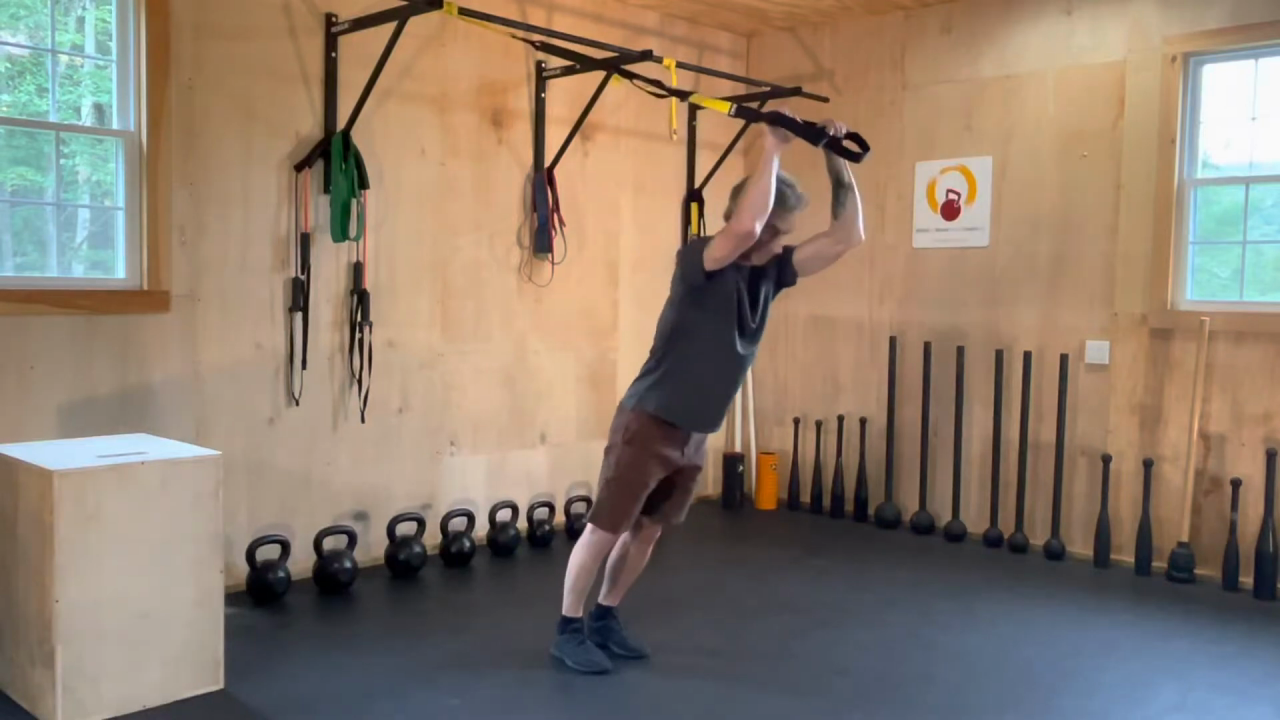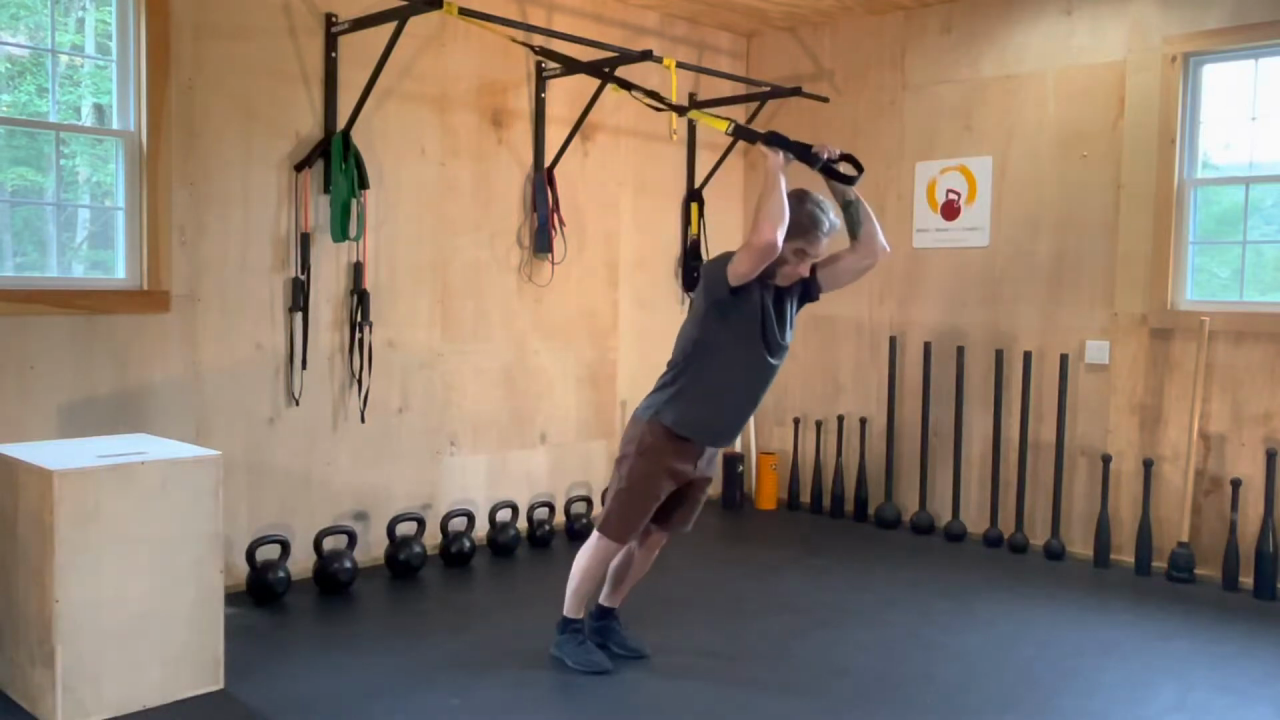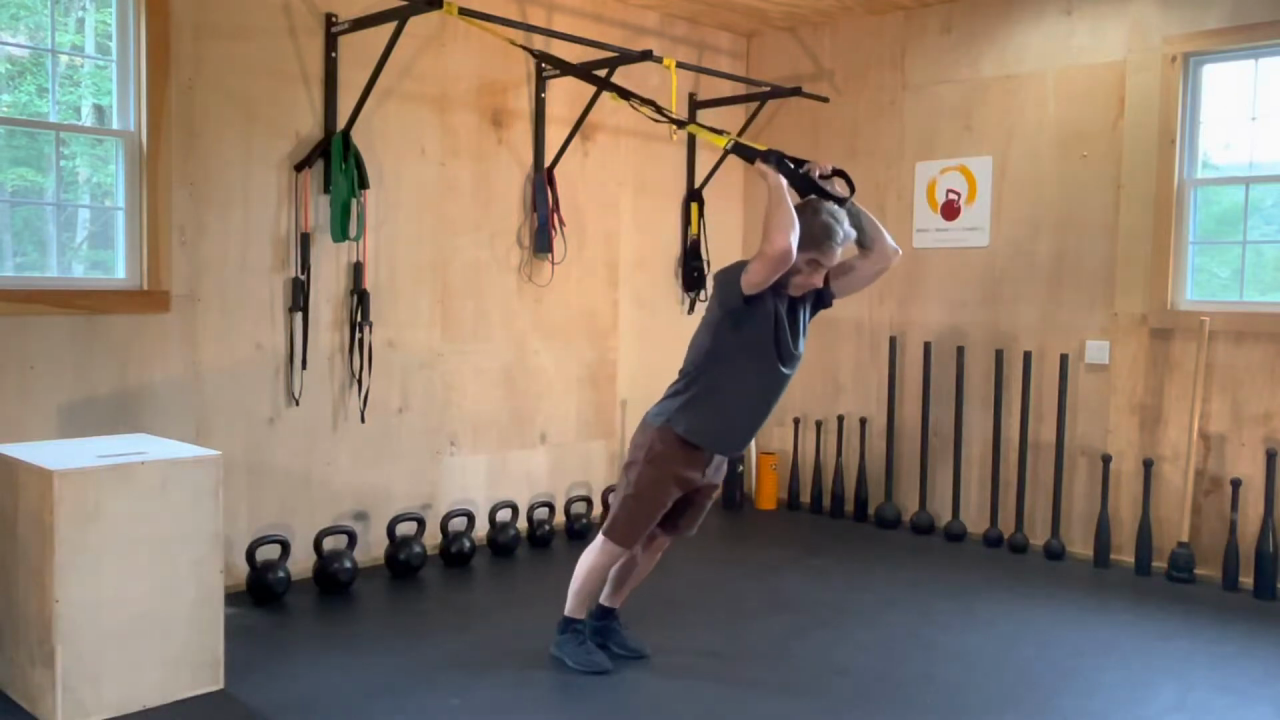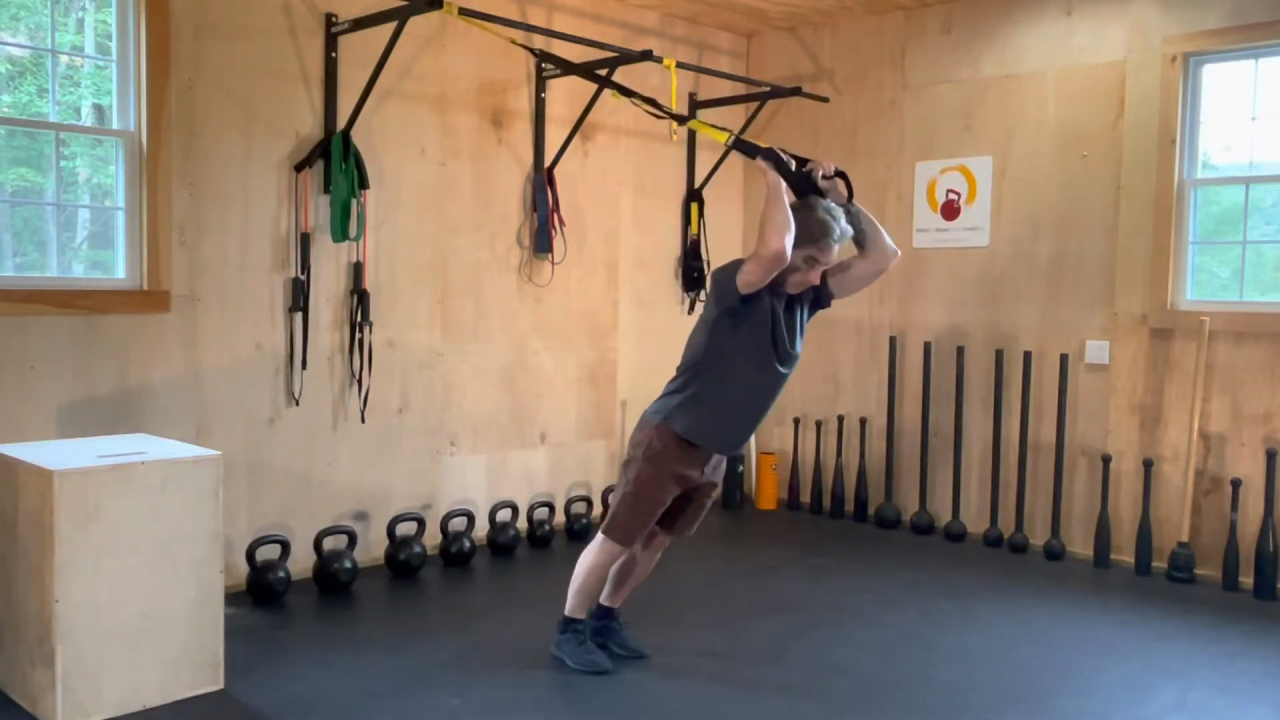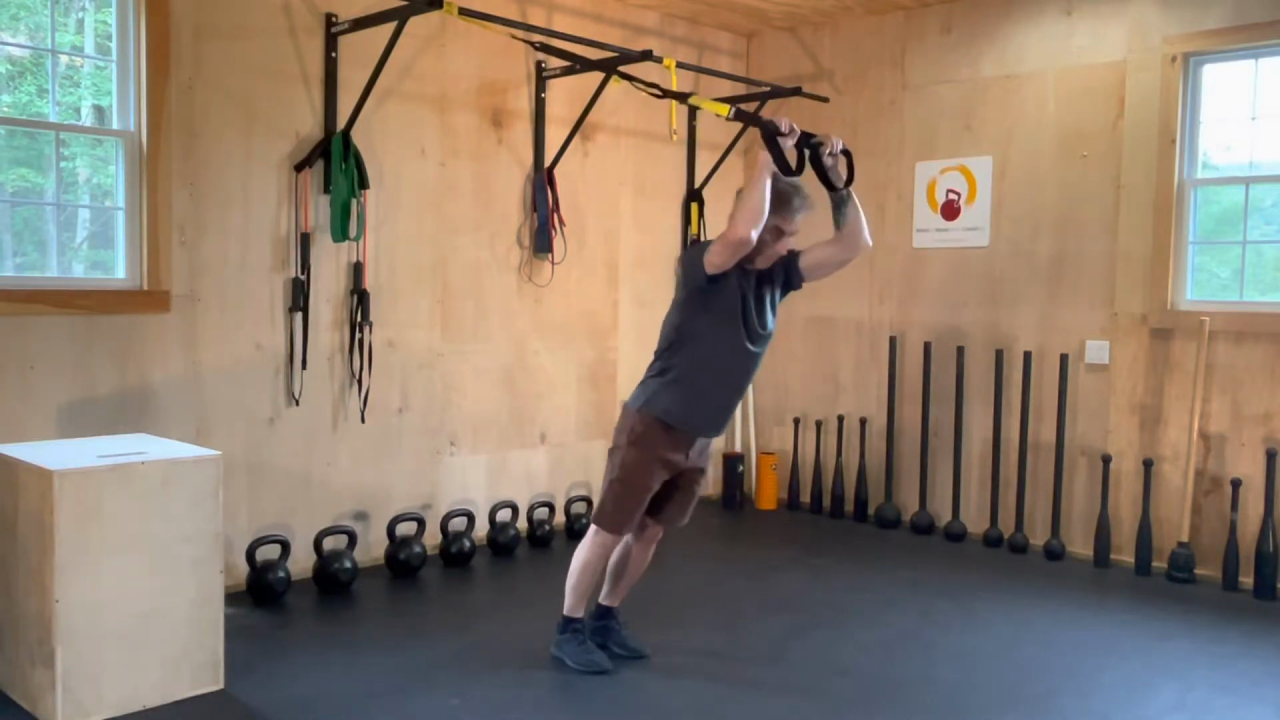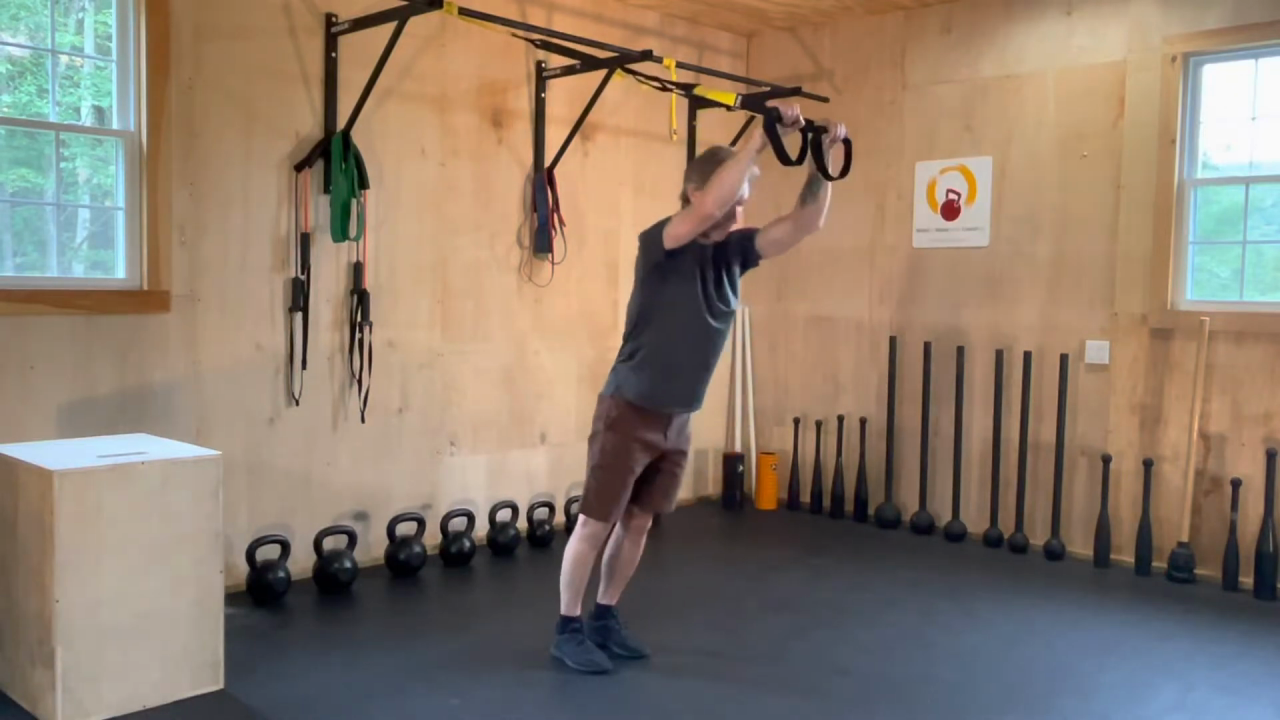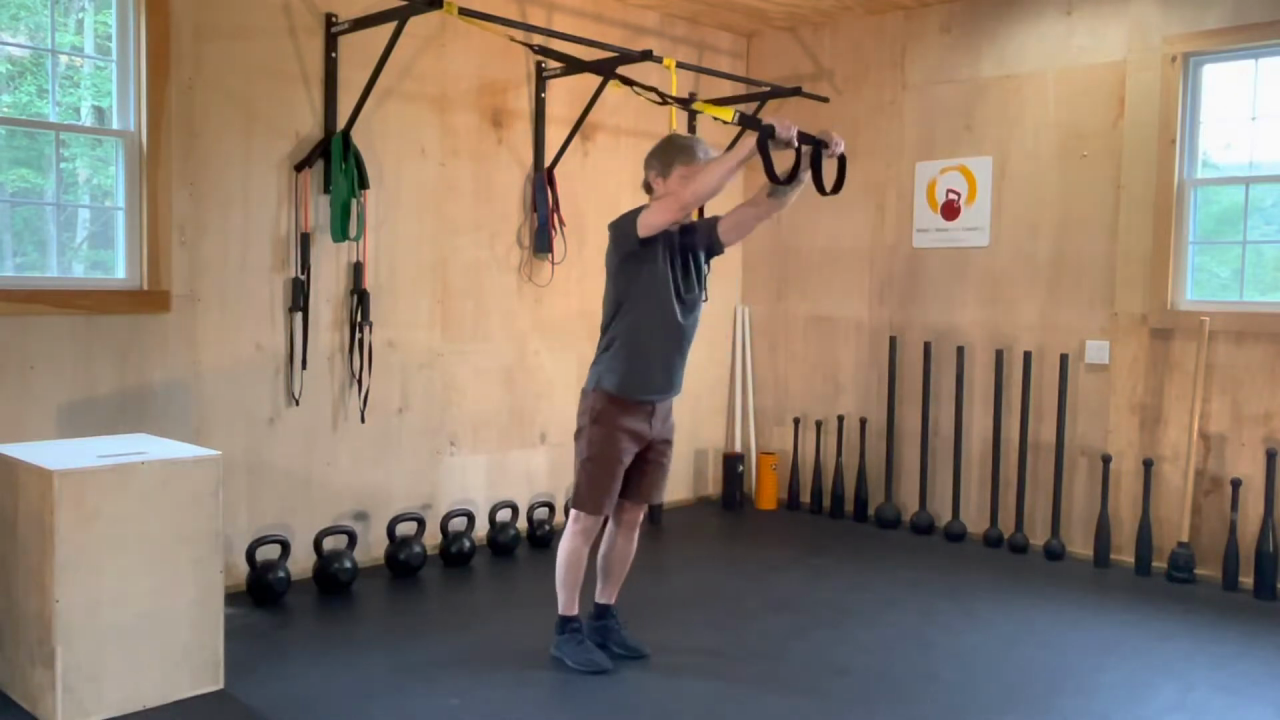
dt=0.3s
person 1, frame 1
left shoulder: (771, 270)
right shoulder: (700, 260)
left elbow: (846, 235)
right elbow: (743, 228)
left wrist: (837, 162)
right wrist: (772, 151)
left hip: (694, 435)
right hip: (647, 424)
left knee: (646, 531)
right knee: (605, 530)
left ankle: (604, 620)
right ankle: (568, 630)
person 1, frame 2
left shoulder: (794, 286)
right shoulder: (723, 276)
left elbow: (871, 250)
right elbow: (763, 241)
left wrist: (840, 184)
right wrist: (775, 169)
left hip: (706, 447)
right hip: (661, 436)
left knee: (652, 539)
right knee: (612, 537)
left ankle: (604, 620)
right ankle: (569, 630)
person 1, frame 3
left shoulder: (807, 295)
right shoulder: (739, 286)
left elbow: (884, 254)
right elbow: (779, 249)
left wrist: (836, 198)
right wrist: (776, 183)
left hip: (714, 455)
right hip: (669, 442)
left knee: (654, 542)
right knee: (616, 541)
left ankle: (604, 621)
right ankle: (569, 631)
person 1, frame 4
left shoulder: (806, 294)
right shoulder: (734, 283)
left elbow: (882, 254)
right elbow: (771, 250)
left wrist: (836, 195)
right wrist: (774, 180)
left hip: (712, 453)
right hip: (668, 440)
left knee: (654, 542)
right knee: (616, 540)
left ankle: (605, 620)
right ankle: (570, 631)
person 1, frame 5
left shoulder: (776, 274)
right shoulder: (703, 265)
left elbow: (853, 244)
right elbow: (740, 236)
left wrist: (834, 174)
right wrist: (767, 158)
left hip: (699, 438)
right hip: (651, 427)
left knee: (647, 533)
right knee: (607, 532)
left ankle: (604, 620)
right ankle: (568, 630)
person 1, frame 6
left shoulder: (733, 251)
right shoulder: (661, 244)
left elbow: (805, 221)
right elbow: (708, 207)
left wrist: (822, 158)
right wrist: (761, 139)
left hip: (676, 419)
right hip: (628, 412)
left knee: (637, 524)
right knee: (595, 525)
left ankle: (604, 620)
right ankle: (567, 630)
person 1, frame 7
left shoulder: (696, 239)
right shoulder: (628, 232)
left elbow: (762, 207)
right elbow: (684, 201)
left wrist: (807, 161)
right wrist: (753, 143)
left hip: (659, 408)
right hip: (612, 404)
left knee: (629, 517)
right knee: (586, 520)
left ankle: (603, 620)
right ankle: (566, 630)
